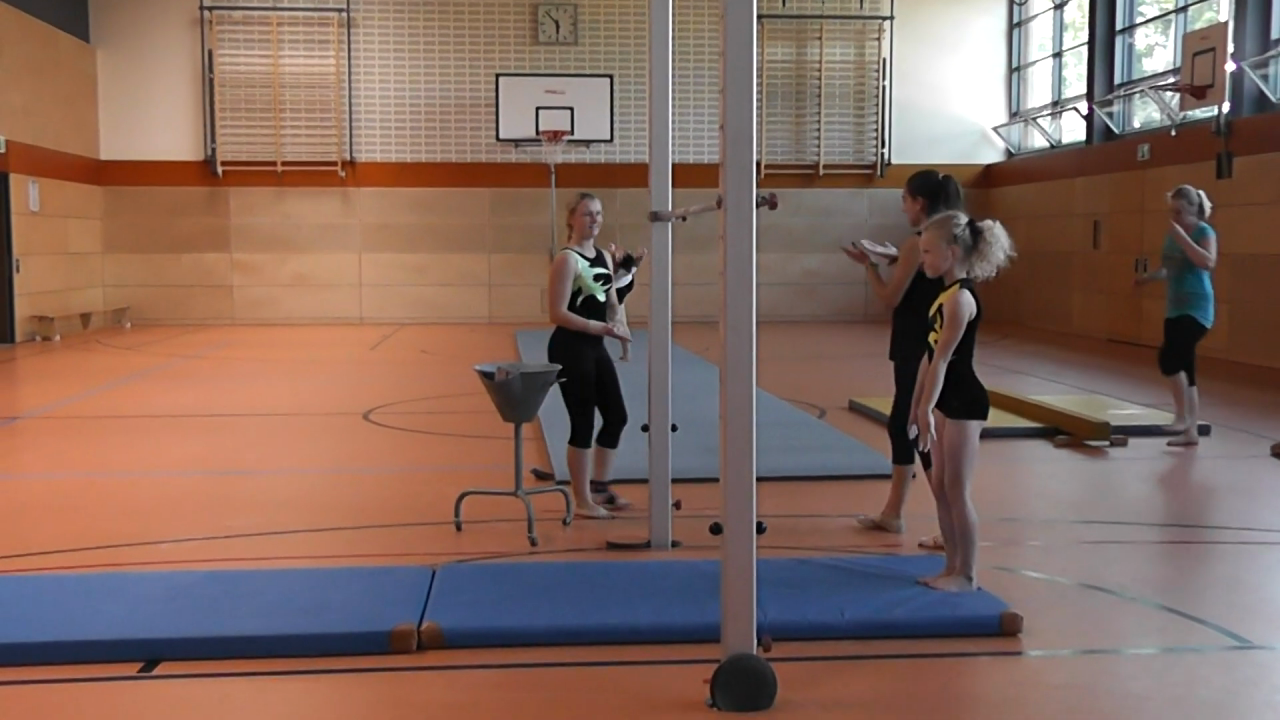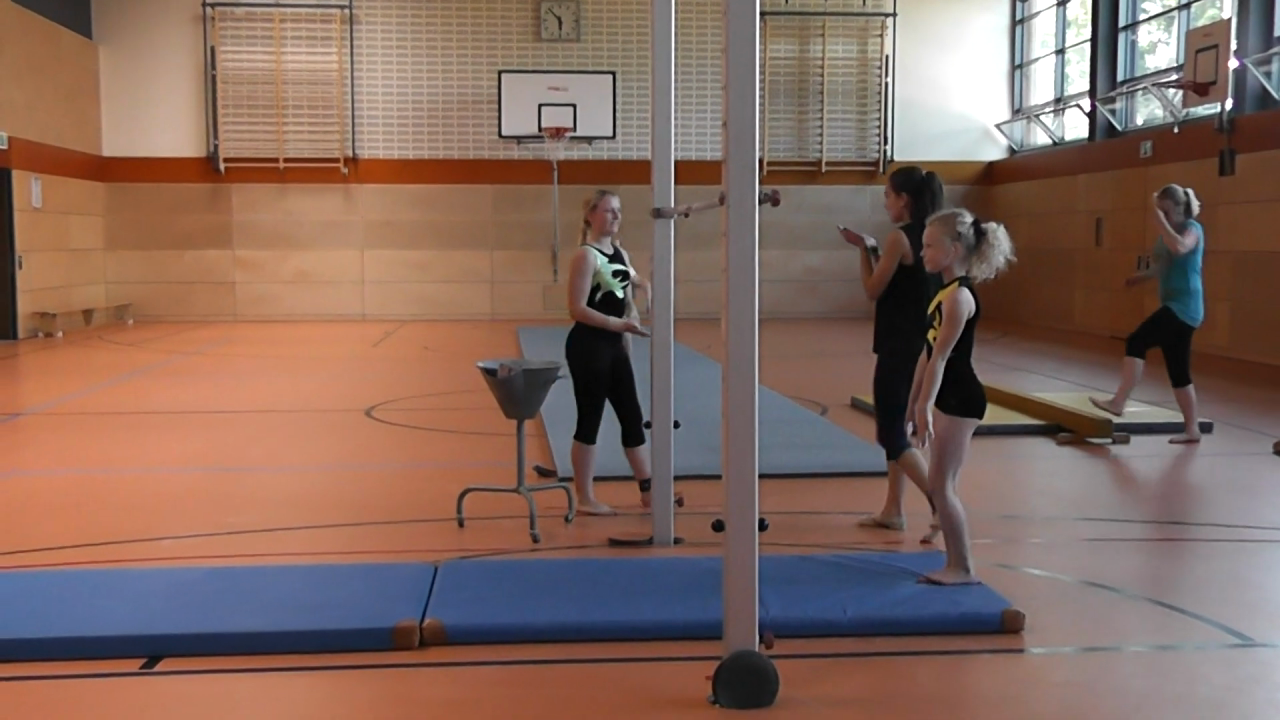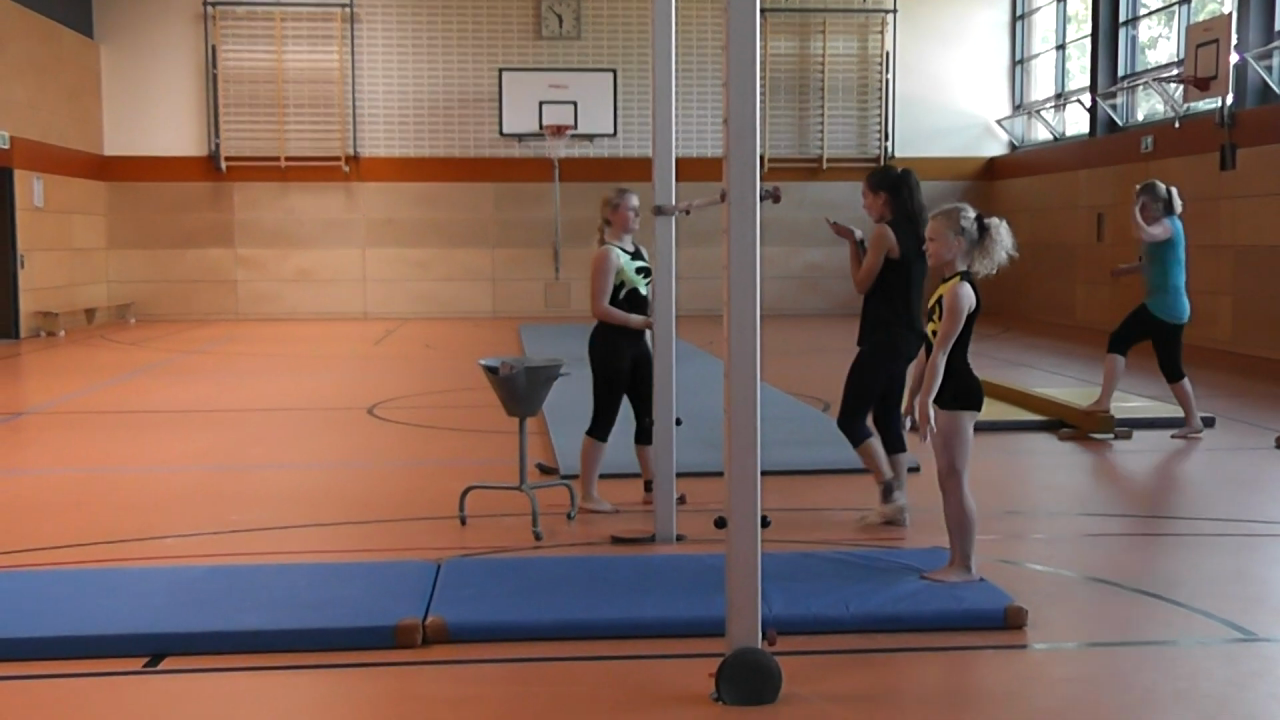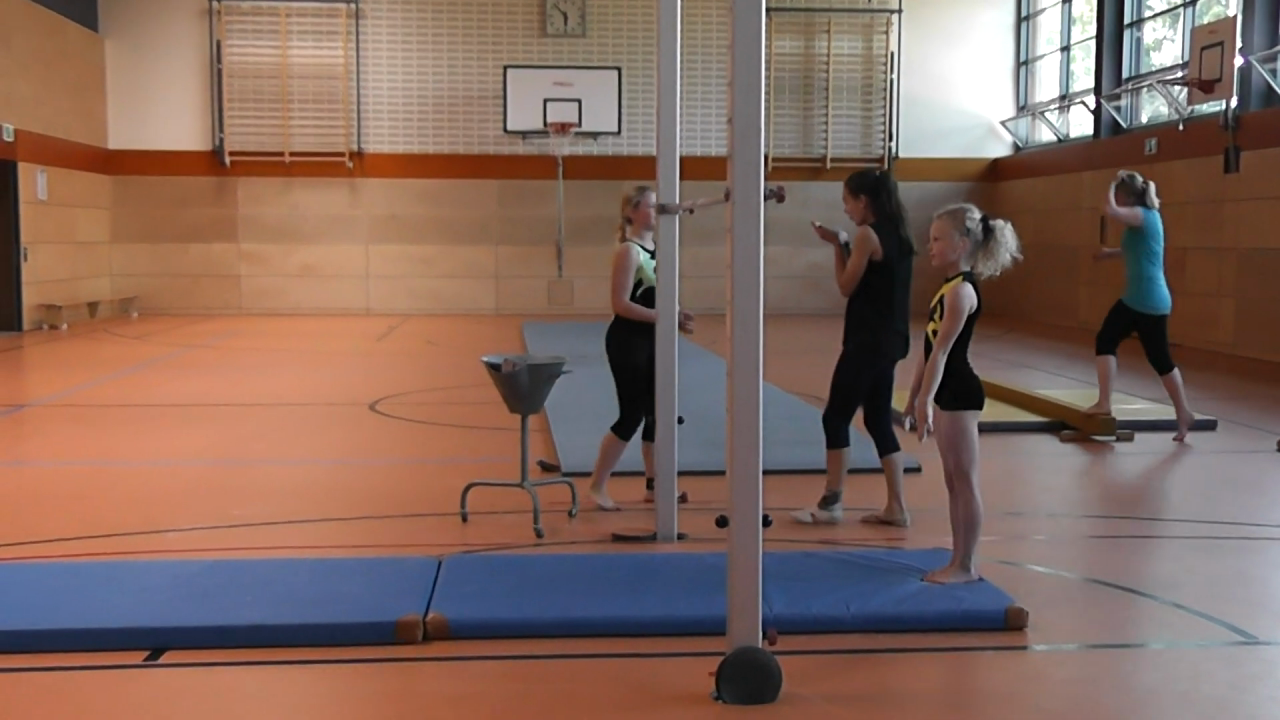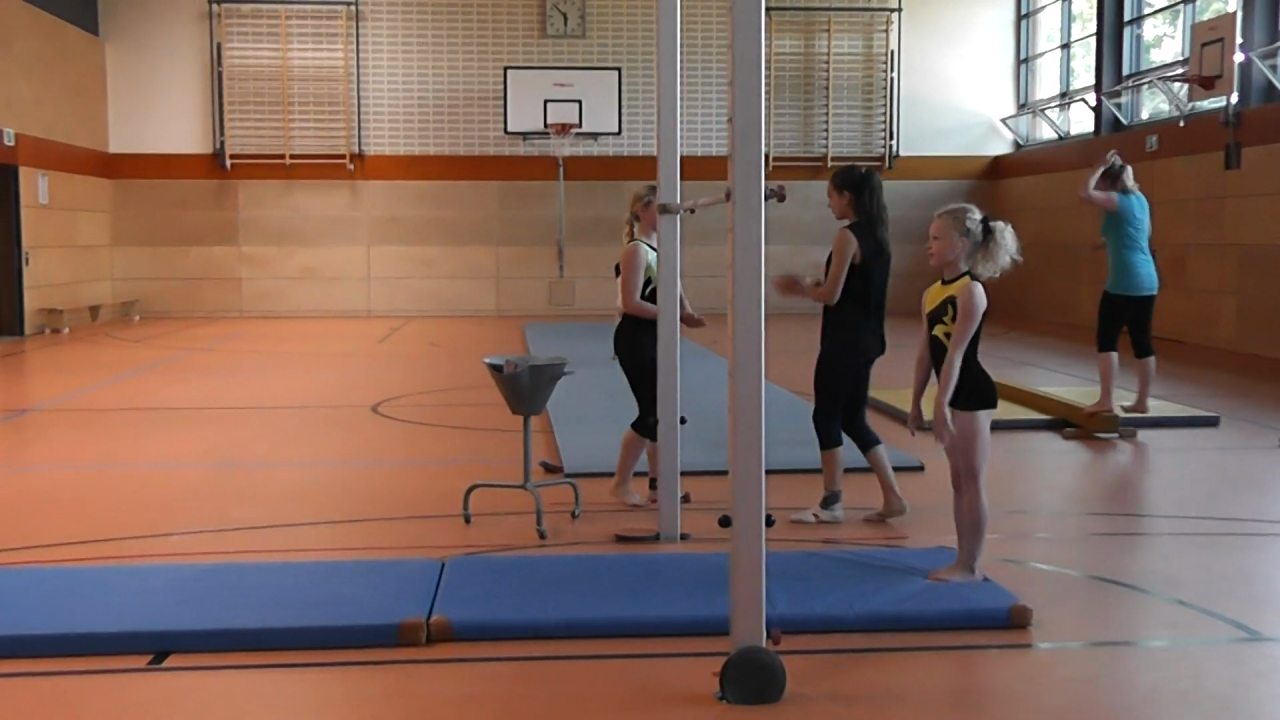
dt=0.2s
person 1, frame 1
left shoulder: (960, 299)
right shoulder: (945, 296)
left elbow: (942, 359)
right elbow: (929, 358)
left wrist: (927, 410)
right wrist: (916, 406)
left hip: (963, 403)
right hip: (945, 401)
left knee: (956, 490)
right knee: (940, 487)
left ankle: (966, 575)
right ankle: (952, 567)
person 1, frame 2
left shoulder: (958, 297)
right shoulder: (943, 294)
left elbow: (940, 357)
right elbow: (926, 355)
left wrist: (925, 408)
right wrist: (914, 403)
left hip: (960, 399)
right hip: (945, 398)
left knee: (939, 485)
right knee: (940, 485)
left ankle: (964, 566)
right ankle: (953, 563)
person 1, frame 3
left shoulder: (959, 291)
right shoulder: (945, 288)
left elbow: (942, 352)
right elbow: (927, 350)
left wrist: (926, 401)
right wrist: (912, 398)
left hip: (957, 394)
right hip: (944, 393)
left knee: (954, 481)
right knee: (947, 481)
left ankle: (966, 565)
right ankle: (956, 561)
person 1, frame 4
left shoulder: (961, 290)
right shoulder: (949, 288)
left elbow: (942, 351)
right elbow: (929, 349)
left wrist: (925, 400)
right wrist: (913, 398)
left hip: (959, 394)
right hip: (946, 394)
left knee: (964, 483)
right knee: (952, 481)
left ankle: (966, 566)
right ankle: (957, 562)
person 1, frame 5
left shoulder: (971, 291)
right shoulder: (932, 293)
left elbow: (956, 353)
right elbow: (925, 352)
left wrist: (941, 405)
right wrist: (916, 402)
left hip: (972, 394)
right hip: (951, 393)
left knee: (972, 482)
right knee: (958, 481)
left ankle: (971, 566)
right ankle: (962, 561)
person 2, frame 1
left shoulder: (917, 243)
left elbow: (891, 299)
left wrist: (867, 264)
right wrist: (898, 261)
left hip: (917, 353)
right knee: (901, 426)
right ankle: (891, 513)
person 2, frame 2
left shoulder: (899, 237)
right shoulder: (929, 238)
left elbow: (873, 291)
left wrist: (864, 250)
right wrist: (874, 250)
left hip: (900, 347)
right hip: (916, 345)
left knee: (891, 430)
right knee: (895, 424)
right ankle: (893, 510)
person 2, frame 3
left shoulder: (885, 232)
right shoulder: (913, 233)
left elbow: (862, 284)
left wrist: (854, 243)
right wrist: (861, 242)
left hip: (885, 341)
right hip: (904, 340)
left knee: (850, 418)
right knee: (889, 420)
left ankle: (891, 492)
right ankle: (895, 504)
person 2, frame 4
left shoulder: (867, 235)
right shoulder: (898, 234)
left elbow: (847, 287)
left wrist: (838, 246)
right wrist: (843, 245)
left hip: (868, 343)
right hip: (889, 342)
left knee: (835, 419)
right knee: (880, 421)
left ankle: (830, 503)
right ankle: (896, 506)
person 2, frame 5
left shoulder: (847, 236)
right shoulder: (876, 235)
left elbow: (831, 296)
left wrist: (803, 289)
right wrist: (809, 286)
left hip: (844, 342)
right hip: (866, 341)
left knee: (826, 418)
right knee: (854, 420)
left ankle: (832, 503)
right ankle: (892, 498)
person 3, frame 1
left shoulder: (604, 257)
right shoulder: (566, 259)
left elbow: (612, 304)
right elbow: (557, 314)
left wrist: (616, 321)
right wrist: (601, 328)
left hip: (596, 349)
right hip: (570, 350)
left knee: (616, 417)
right knee: (583, 423)
left ankle: (598, 486)
right ankle: (582, 500)
person 3, frame 2
left shoulder: (621, 254)
right shoulder: (585, 255)
right elbow: (577, 309)
left wrist: (634, 320)
right wrist: (620, 325)
left hip: (615, 346)
right hip: (588, 347)
left knee: (633, 417)
right knee: (589, 420)
left ankle: (647, 489)
right ankle: (585, 498)
person 3, frame 3
left shoulder: (640, 251)
right shoulder: (607, 254)
right elbow: (599, 309)
left wrist: (653, 322)
right wrist: (643, 321)
left hip: (637, 344)
right hip: (611, 345)
left knee: (648, 416)
right knee: (604, 418)
left ankle: (651, 488)
right ankle: (588, 494)
person 3, frame 4
left shoulder: (658, 248)
right shoulder: (628, 251)
right elbow: (620, 304)
left wrist: (676, 316)
left hip: (650, 339)
right hip: (626, 341)
left knee: (656, 413)
right knee: (632, 416)
left ankle: (654, 486)
right ankle: (597, 487)
person 3, frame 5
left shoulder: (660, 248)
right shoulder: (636, 250)
right elbow: (629, 304)
left wrist: (685, 314)
right wrist: (676, 314)
left hip: (656, 339)
right hip: (635, 340)
left knee: (662, 413)
right knee: (650, 414)
left ankle: (656, 486)
right ankle: (621, 483)
person 4, frame 1
left shoulder: (1204, 232)
right shoulder: (1171, 234)
left elbow: (1208, 263)
left wrist: (1183, 237)
right wrist: (1150, 276)
left hip: (1197, 310)
right hip: (1175, 310)
left knee: (1168, 357)
right knee: (1181, 368)
left ankle: (1185, 416)
right ankle: (1189, 430)
person 4, frame 2
left shoulder: (1192, 228)
right shoulder: (1167, 231)
left elbow: (1179, 248)
left wrist: (1161, 220)
right wrist: (1141, 276)
left hip: (1183, 306)
right hip: (1173, 307)
left knee: (1135, 343)
right knee: (1178, 370)
left ankle: (1118, 402)
right ankle: (1192, 429)
person 4, frame 3
left shoulder: (1169, 224)
right shoulder: (1161, 224)
left elbow: (1144, 235)
left wrist: (1136, 211)
right wrist: (1129, 268)
left hip: (1164, 305)
right hip: (1171, 307)
left knee: (1119, 340)
right knee: (1171, 366)
left ankle: (1104, 401)
right ankle: (1193, 420)
person 4, frame 4
left shoulder: (1141, 215)
right shoulder: (1148, 216)
left elbow: (1111, 211)
left wrist: (1113, 187)
right wrist: (1111, 252)
left hip: (1140, 297)
right hip: (1156, 298)
left knee: (1105, 341)
right knee: (1161, 358)
left ankle: (1104, 403)
right ankle: (1183, 413)
person 4, frame 5
left shoulder: (1116, 200)
right shoulder: (1138, 198)
left elbow: (1085, 194)
left wrist: (1100, 168)
right wrist: (1110, 241)
left hip: (1124, 282)
right hip: (1147, 280)
left knee: (1107, 339)
right knee: (1142, 342)
left ankle: (1106, 401)
right ankle: (1142, 401)
